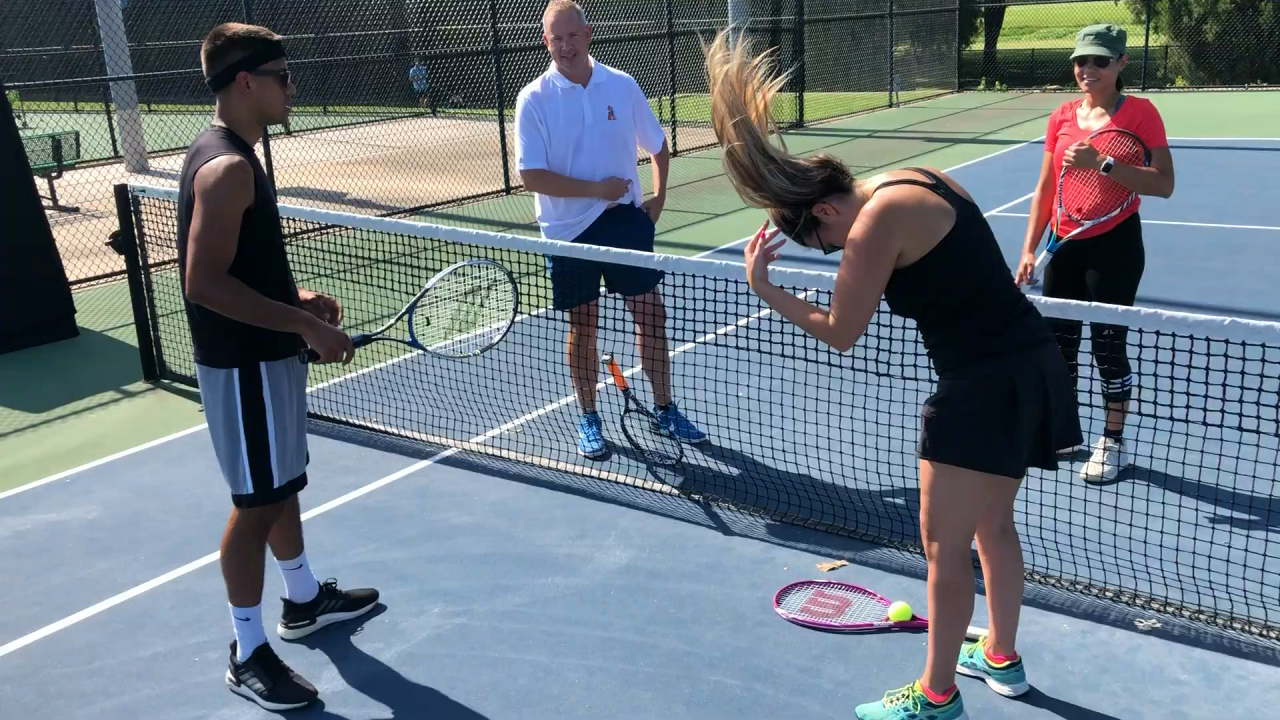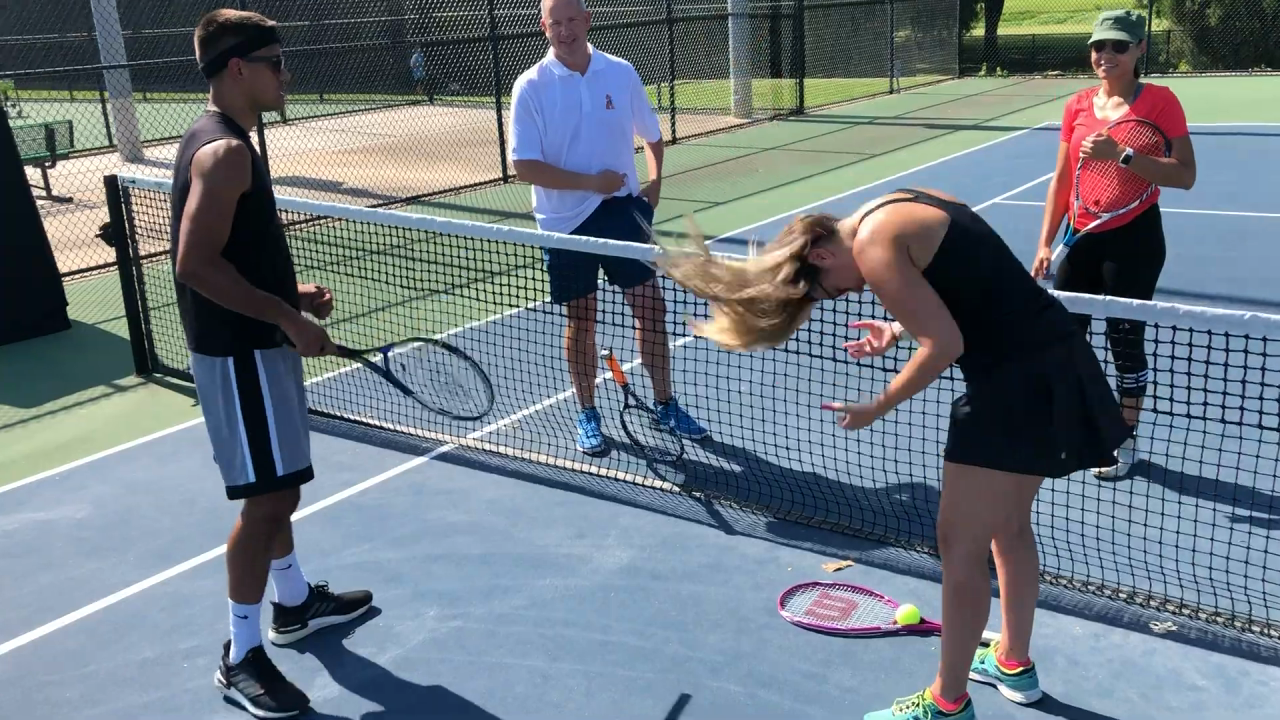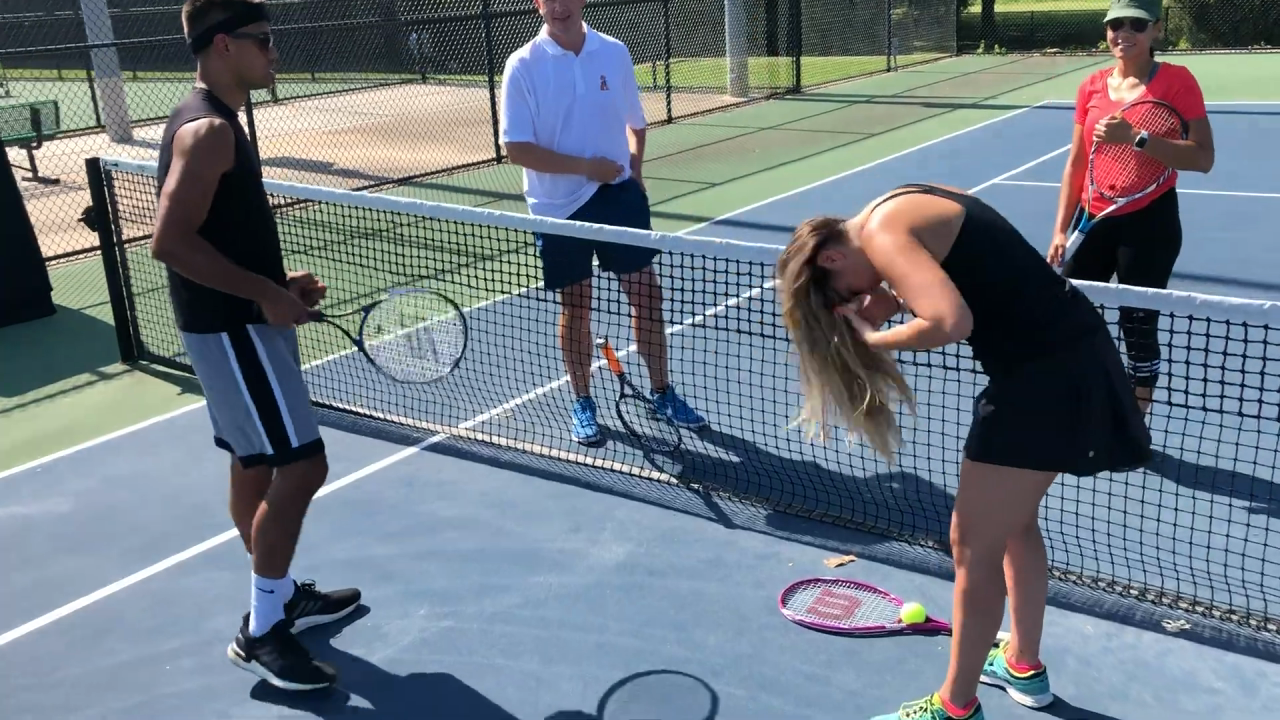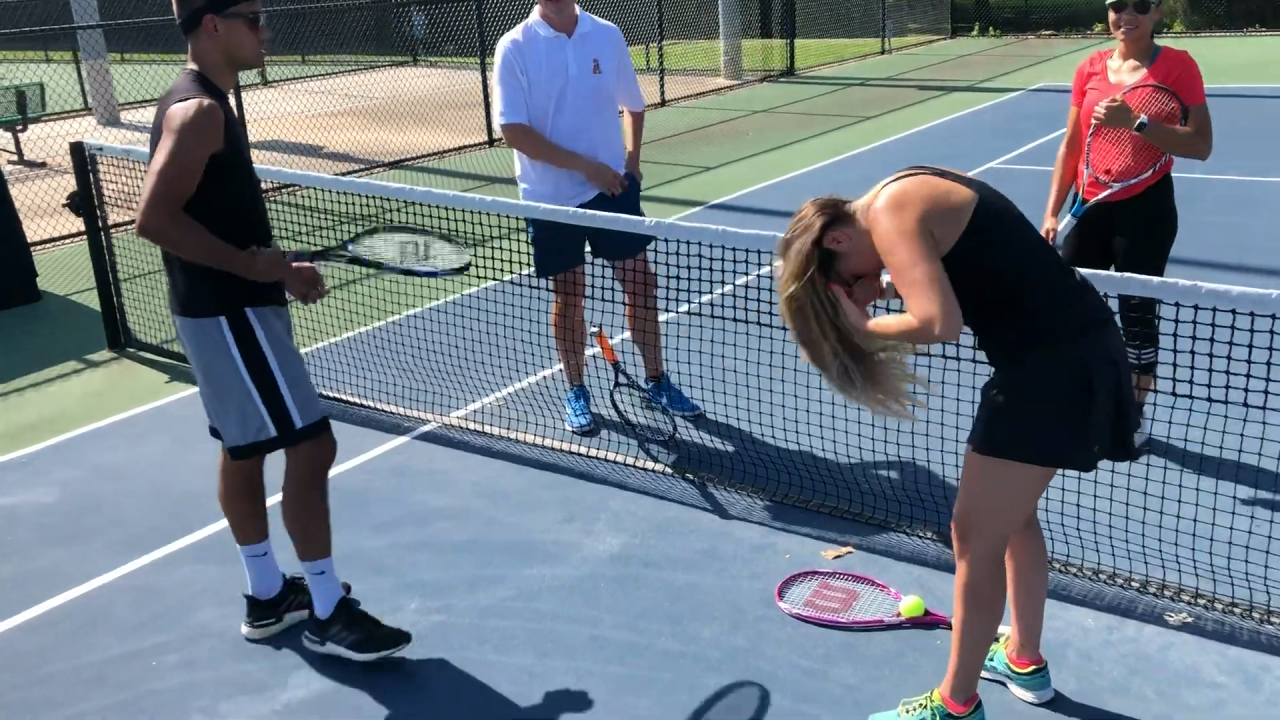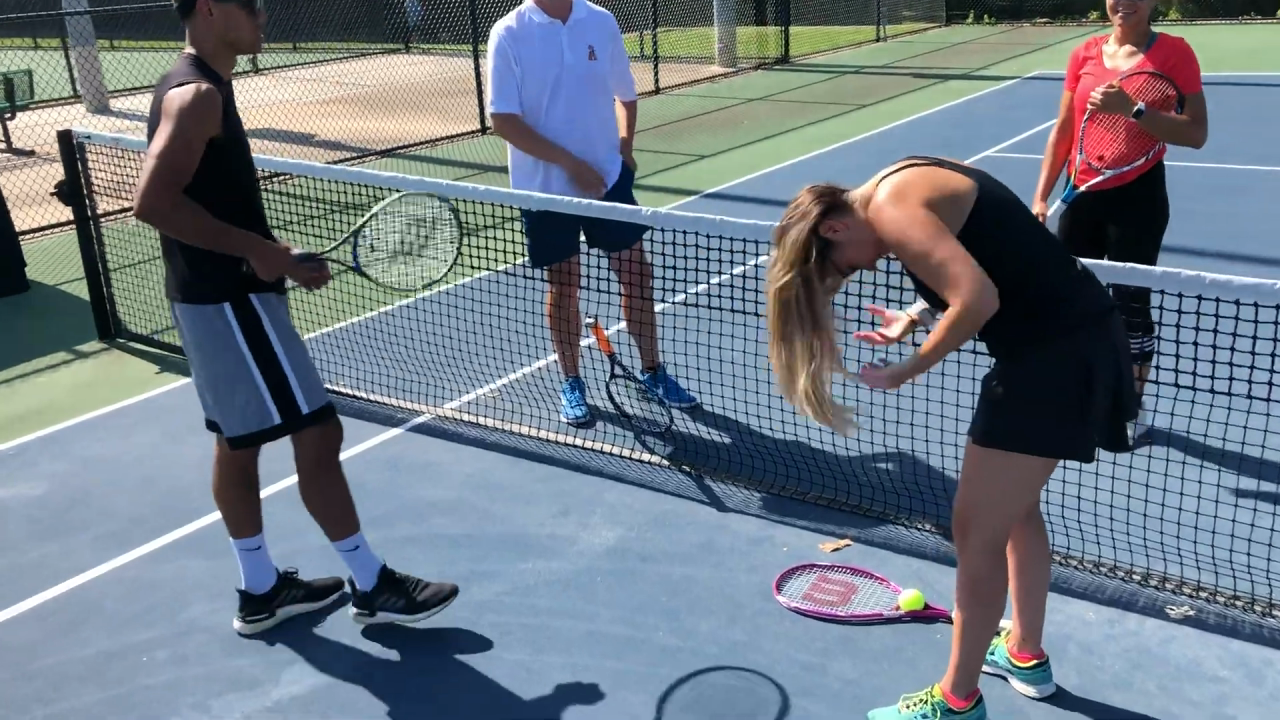
dt=0.2s
person 1, frame 1
left shoulder: (229, 156)
right shoulder: (228, 166)
right elbow: (205, 282)
left wrist: (294, 300)
right wrist: (307, 328)
left hip: (263, 356)
right hip: (244, 365)
left knee: (281, 485)
right knee: (257, 502)
left ankle: (305, 598)
person 1, frame 2
left shoulder: (224, 143)
right shoulder: (224, 151)
right elbow: (195, 264)
left wrist: (289, 293)
right wrist: (288, 319)
left hip: (254, 346)
right hip: (241, 353)
left knee: (270, 485)
right knee: (268, 498)
left ankle: (293, 600)
right ankle: (241, 657)
person 1, frame 3
left shoulder: (214, 122)
right shoulder: (208, 130)
right elbow: (171, 241)
left wrist: (277, 281)
right wrist: (265, 295)
left hip: (239, 324)
right hip: (233, 331)
left knee: (256, 463)
right knee: (302, 468)
left ankle: (281, 597)
right ankle: (264, 634)
person 1, frame 4
left shoulder: (205, 103)
right shoulder: (198, 111)
right elbow: (155, 217)
left wrist: (275, 269)
right wrist: (259, 266)
left hip: (226, 310)
right hip: (232, 315)
left knee: (244, 451)
right knee: (312, 448)
left ankle: (267, 593)
right ankle: (328, 613)
person 1, frame 5
left shoulder: (200, 88)
right shoulder: (195, 96)
right elbow: (152, 200)
left wrist: (278, 257)
right wrist: (252, 248)
left hip: (215, 298)
right hip: (231, 303)
left knee: (238, 442)
right knee: (318, 434)
left ankle: (260, 588)
right ankle: (372, 586)
person 2, frame 1
left shoulder: (875, 219)
right shoulder: (915, 180)
left elbow: (840, 334)
left wrist: (761, 285)
left hip: (988, 385)
right hip: (1022, 368)
left knee: (941, 546)
right knee: (990, 526)
right ankle: (1002, 658)
person 2, frame 2
left shoulder: (873, 242)
right shoulder: (893, 215)
left elbow: (944, 345)
left wrist: (876, 407)
right wrist: (892, 336)
left hip: (1021, 380)
right hip: (1049, 363)
left knee: (959, 548)
right knee: (1006, 524)
right ankle: (1014, 664)
person 2, frame 3
left shoulder: (880, 231)
right shoulder: (903, 211)
left elbow: (952, 324)
left wrist: (872, 338)
right wrist: (890, 300)
left hip: (1045, 374)
right hip: (1071, 356)
left knee: (974, 546)
right knee: (1013, 523)
right ankle: (1023, 665)
person 2, frame 4
left shoulder: (888, 213)
right shoulder: (908, 194)
left elbow: (938, 324)
left wrist: (864, 328)
right wrist: (880, 288)
left hip: (1053, 366)
right hip: (1075, 347)
left knee: (976, 540)
right knee: (1012, 515)
right ankle: (1023, 658)
person 2, frame 5
left shoulder: (889, 205)
right shoulder: (905, 184)
left elbow: (979, 298)
left wrist: (913, 367)
right wrist: (920, 316)
left hip: (1054, 356)
right hip: (1075, 338)
left knee: (976, 532)
right knee: (1014, 508)
right ankle: (1024, 653)
person 3, frame 1
left shoulder: (1140, 112)
right shoulder: (1061, 118)
left elbow: (1164, 183)
left wrist: (1102, 163)
right wrist: (1029, 248)
left hip: (1115, 245)
right hip: (1065, 244)
left knee: (1108, 344)
right knee: (1056, 340)
left ankle: (1113, 443)
person 3, frame 2
left shoulder: (1159, 99)
right shoulder: (1078, 104)
left elbow: (1184, 176)
left wrist: (1120, 152)
right wrist: (1045, 242)
left hip: (1134, 239)
right hip: (1083, 239)
left knee: (1124, 339)
left ankle: (1124, 440)
person 3, frame 3
left shoulder: (1176, 80)
right shoulder: (1092, 84)
left elbow: (1203, 157)
left wrist: (1136, 137)
right wrist: (1060, 229)
left hip: (1149, 222)
right hip: (1096, 219)
left knee: (1137, 327)
person 3, frame 4
left shoulder: (1177, 64)
right shoulder: (1090, 68)
left elbow: (1201, 145)
left wrist: (1137, 121)
right wrist: (1052, 211)
left hip: (1145, 208)
right hip: (1091, 206)
left knee: (1137, 314)
person 3, frame 5
left shoulder: (1174, 52)
right shoulder: (1085, 52)
left elbow: (1196, 133)
right elbow: (1062, 131)
left wrist: (1132, 109)
right wrist: (1041, 196)
left hip: (1137, 195)
right hip: (1082, 194)
left knee: (1131, 301)
person 4, frame 1
left shoulder: (623, 85)
right shoulder: (535, 99)
left elbow: (658, 145)
right elbow: (530, 176)
left wrist: (659, 194)
right wrist: (595, 189)
left hip: (627, 220)
right hip: (570, 229)
left knee: (651, 315)
right knee: (583, 326)
left ankle: (664, 409)
right ankle: (588, 419)
person 4, frame 2
left shoulder: (621, 73)
right shoulder: (531, 87)
left elbow: (650, 136)
right elbow: (524, 166)
left wrist: (653, 183)
right wrist: (590, 182)
left hip: (625, 211)
right hip: (568, 222)
left knee: (651, 307)
right knee: (581, 320)
left ankle: (665, 404)
right ankle: (588, 415)
person 4, frame 3
left shoulder: (615, 53)
right shoulder: (523, 65)
left elbow: (635, 122)
right elbow: (517, 148)
left wrist: (634, 167)
right wrist: (585, 167)
left hip: (619, 196)
right hip: (560, 207)
left knee: (647, 295)
right knee: (575, 307)
left ankle: (662, 392)
right ankle: (583, 404)
person 4, frame 4
left shoulder: (608, 35)
right shoulder: (515, 47)
left elbow: (633, 106)
right elbow: (513, 130)
left wrist: (631, 158)
right wrist: (583, 165)
left hip: (613, 186)
right hip: (552, 196)
left knee: (640, 283)
right knee: (568, 295)
left ankle: (656, 380)
right ankle: (576, 392)
person 4, frame 5
right shoulder: (509, 34)
left elbow: (625, 94)
right elbow: (503, 120)
left wrist: (624, 143)
right wrist: (571, 164)
left hip: (608, 176)
right hip: (546, 183)
left knee: (636, 271)
right knee: (563, 284)
left ankle: (652, 371)
right ankle: (571, 384)
